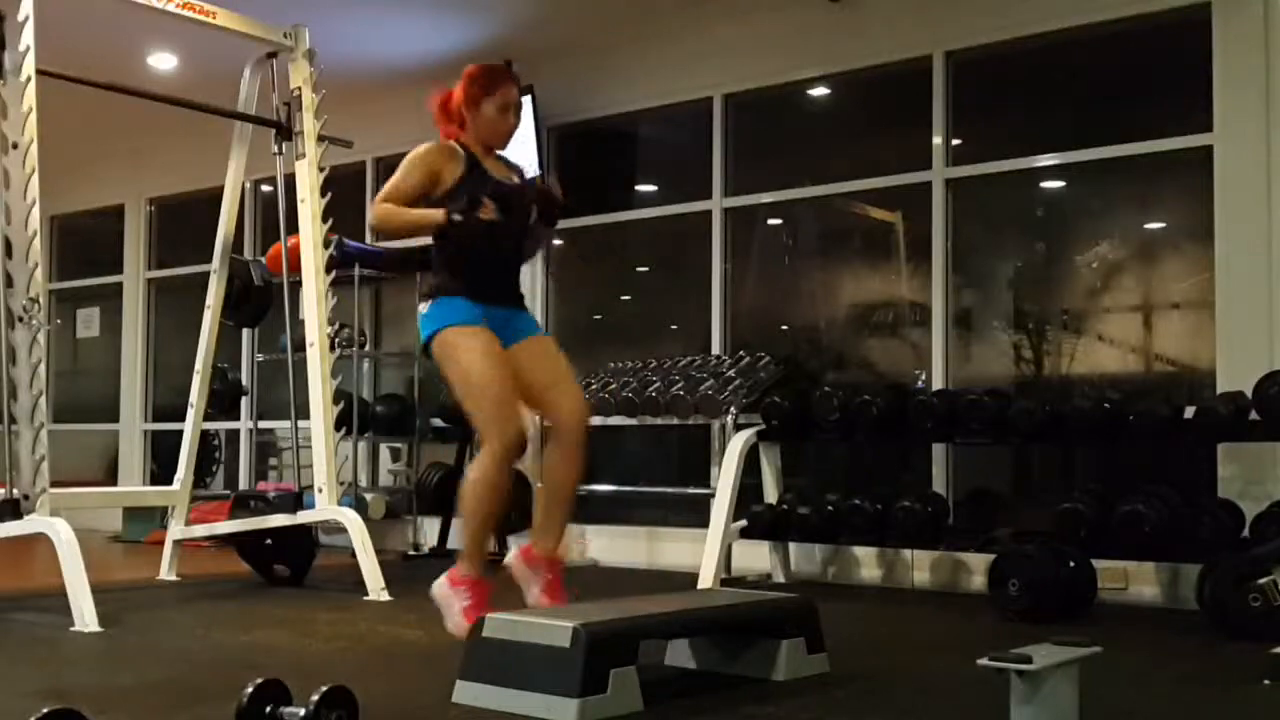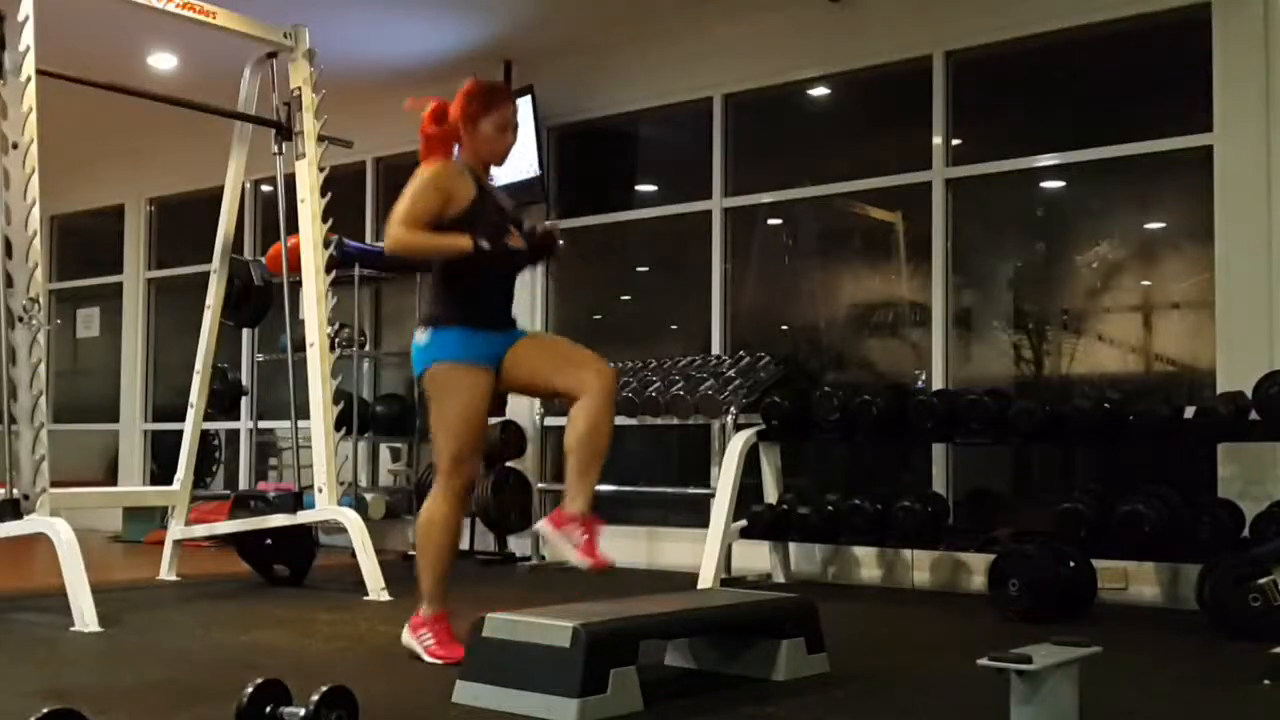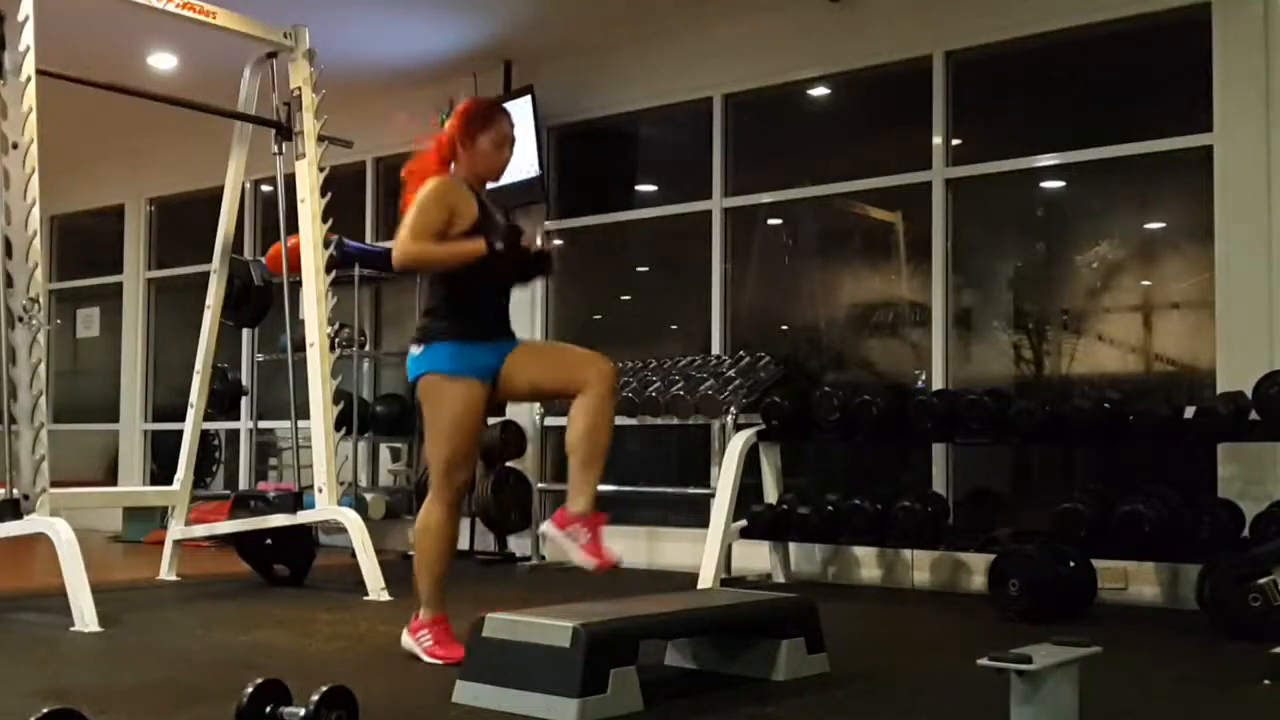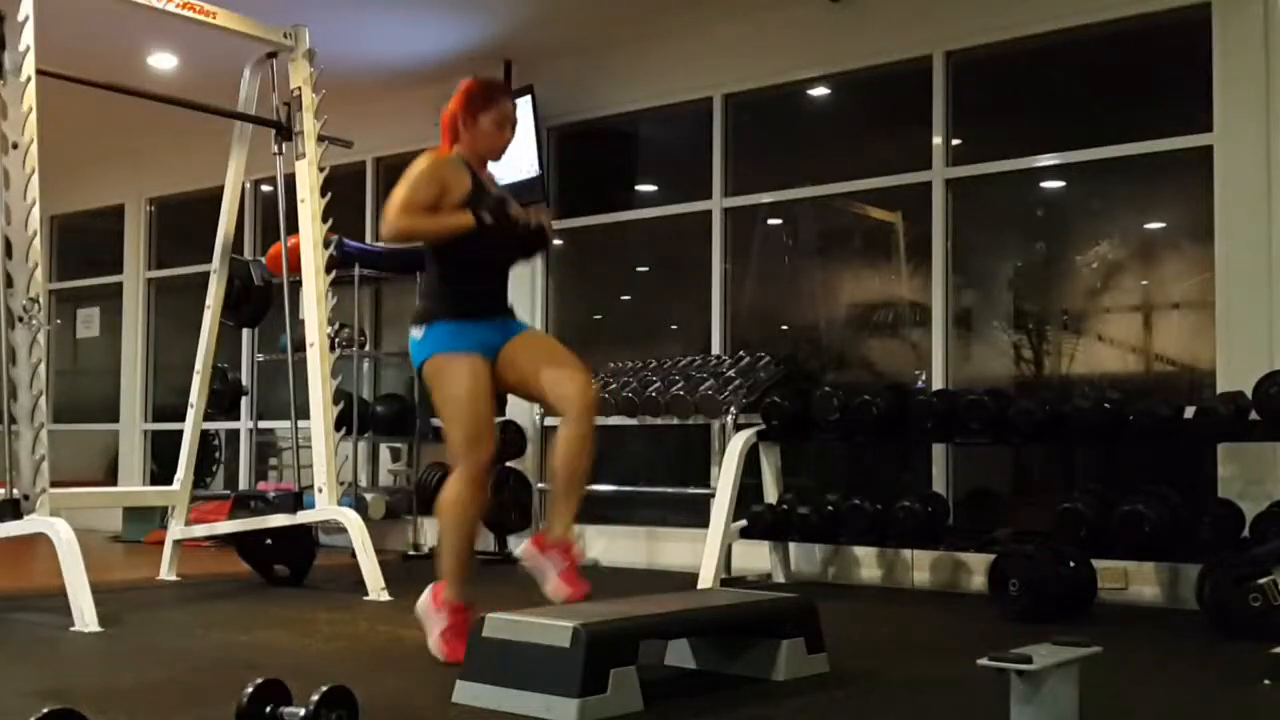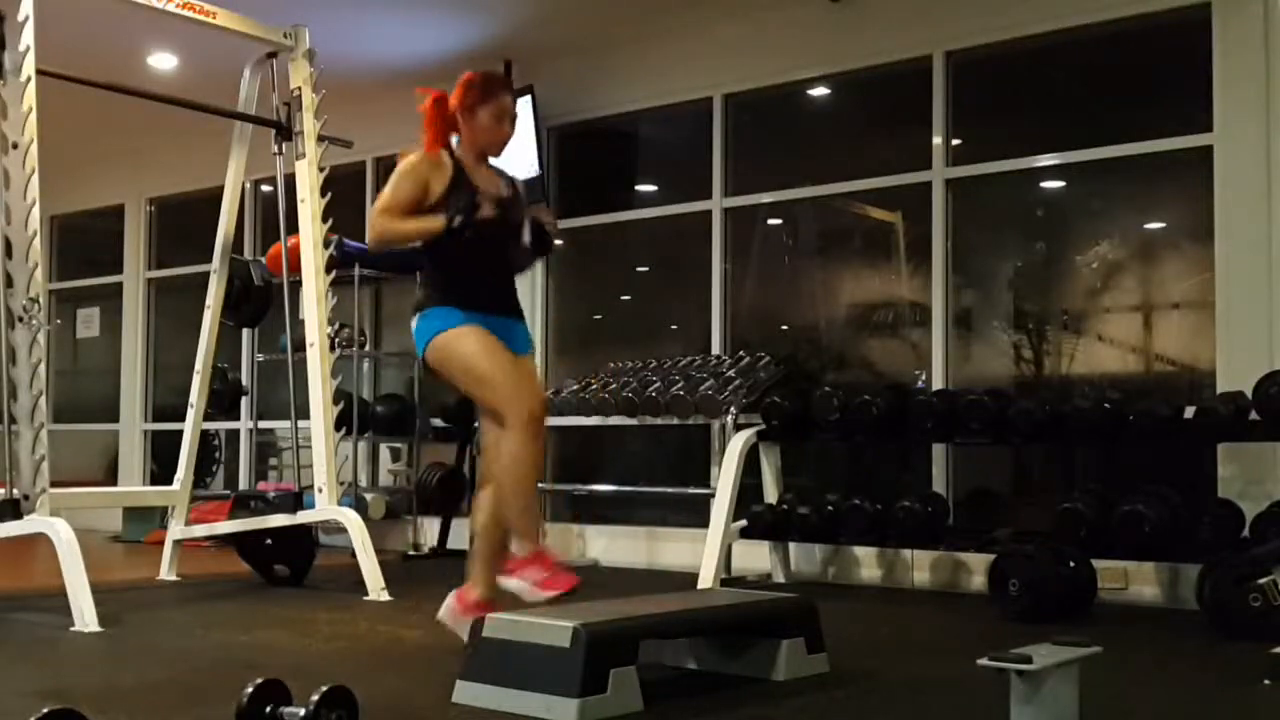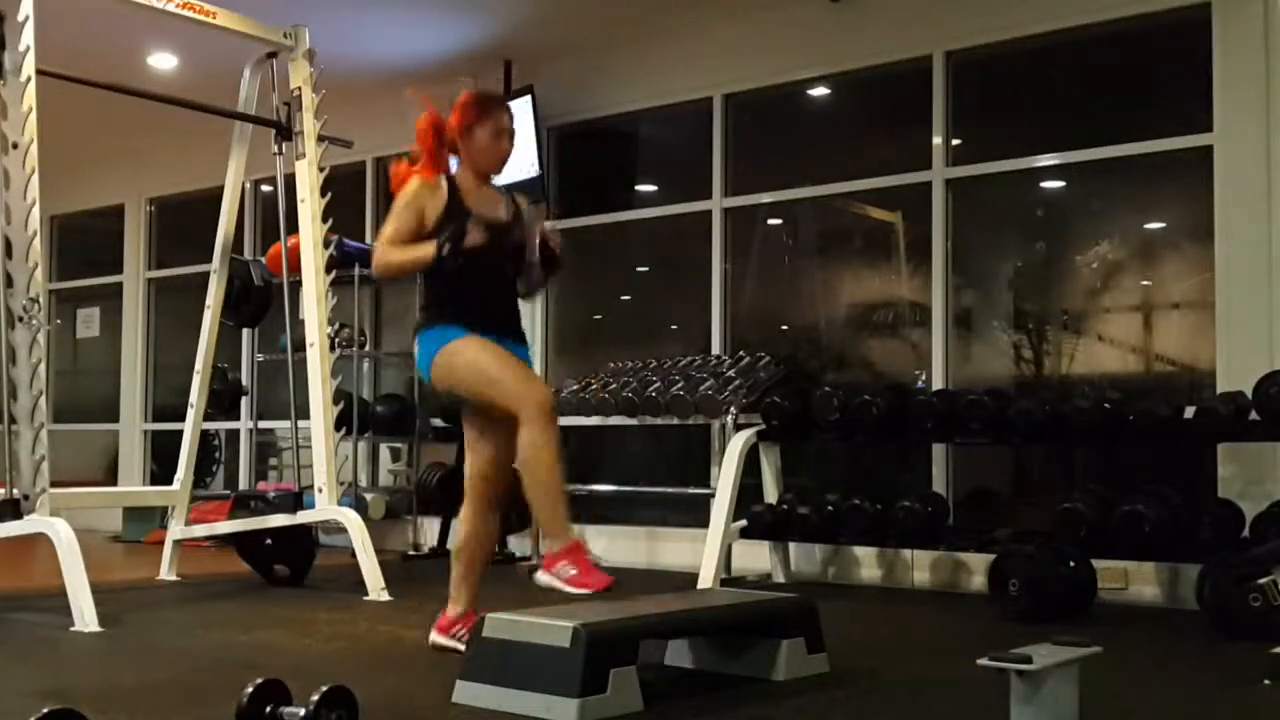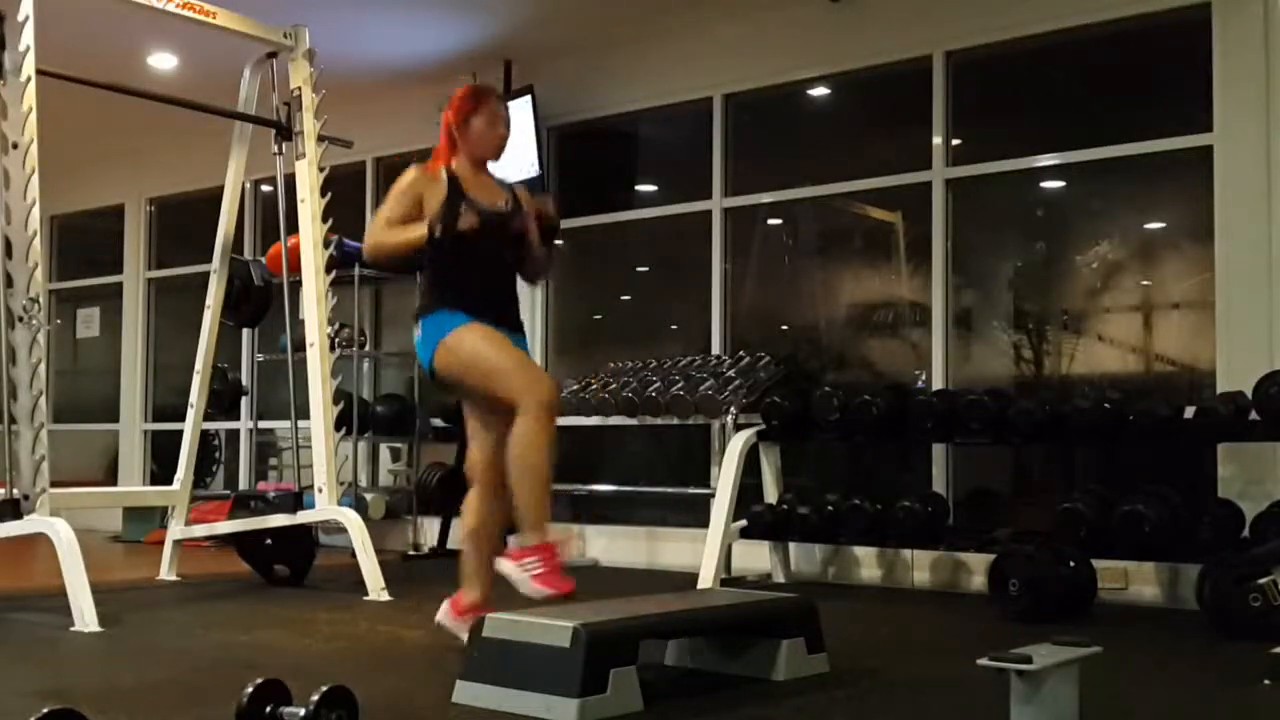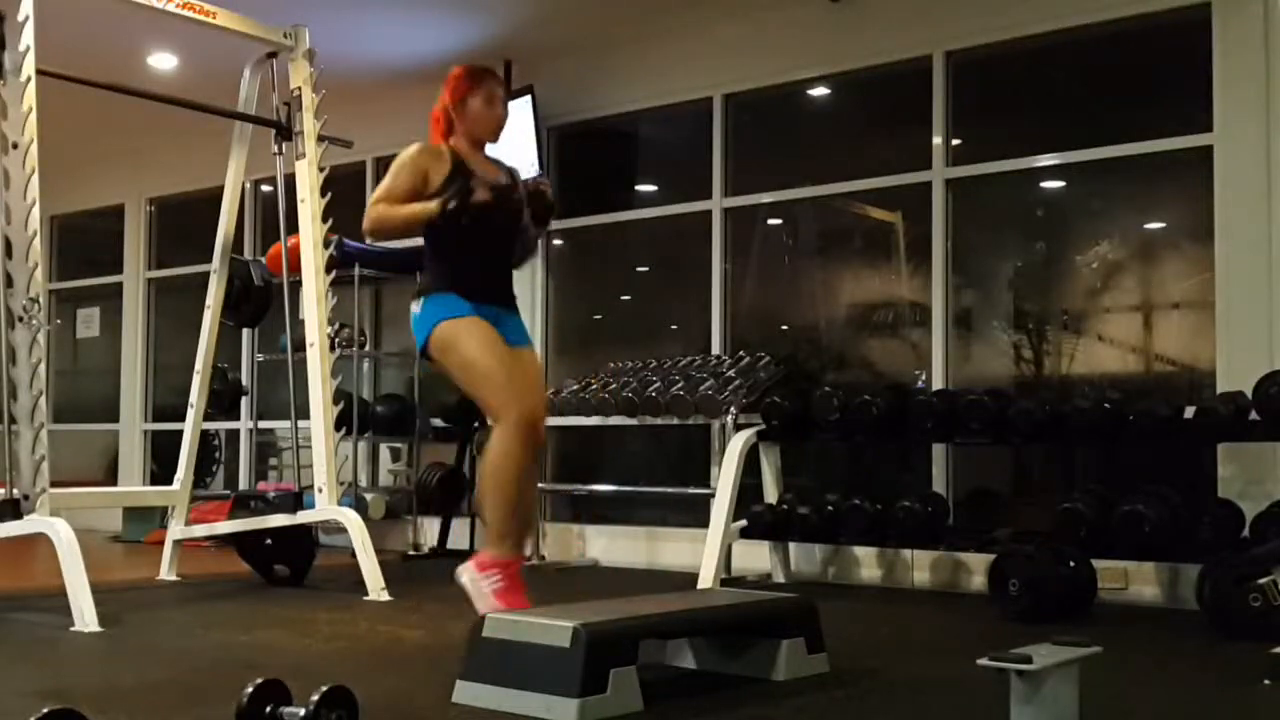
dt=0.1s
person 1, frame 1
left shoulder: (511, 175)
right shoulder: (436, 157)
right elbow: (380, 215)
left wrist: (540, 216)
right wrist: (450, 215)
left hip: (510, 313)
right hip: (456, 310)
left knee: (573, 419)
right knee: (504, 435)
left ankle: (541, 555)
right ankle: (466, 577)
person 1, frame 2
left shoulder: (496, 192)
right shoulder: (443, 176)
right elbow: (397, 238)
left wrist: (533, 249)
right wrist: (477, 244)
left hip: (502, 334)
right hip: (454, 336)
left knee: (598, 378)
right knee: (456, 476)
left ankle: (573, 517)
right ankle: (428, 618)
person 1, frame 3
left shoulder: (489, 206)
right shoulder: (445, 190)
right elbow: (407, 255)
left wrist: (526, 264)
right wrist: (491, 247)
left hip: (499, 345)
right hip: (448, 349)
left knee: (598, 375)
right knee: (449, 486)
left ankle: (577, 518)
right ankle: (426, 621)
person 1, frame 4
left shoulder: (492, 189)
right shoulder: (438, 168)
right elbow: (392, 225)
left wrist: (526, 240)
right wrist: (478, 219)
left hip: (500, 325)
right hip: (449, 328)
left knee: (579, 396)
right knee: (475, 462)
left ankle: (555, 542)
right ankle: (448, 599)
person 1, frame 5
left shoulder: (506, 187)
right shoulder: (426, 166)
right elbow: (377, 230)
left wrist: (536, 239)
right wrist: (456, 222)
left hip: (504, 321)
right hip: (446, 318)
left knee: (508, 454)
right knee: (524, 406)
left ankle: (477, 595)
right ankle: (524, 555)
person 1, frame 6
left shoulder: (516, 208)
right shoulder: (426, 190)
left elbow: (526, 287)
right elbow: (382, 263)
left wrist: (543, 259)
right wrist: (442, 248)
left hip: (507, 340)
right hip: (450, 336)
left knee: (487, 490)
right knee: (537, 402)
left ankle: (457, 617)
right ankle: (560, 552)
person 1, frame 7
left shoulder: (515, 196)
right shoulder: (427, 181)
left elbow: (535, 273)
right elbow: (374, 244)
left wrist: (540, 238)
right wrist: (436, 229)
left hip: (504, 328)
right hip: (448, 323)
left knee: (489, 472)
right knee: (540, 395)
left ankle: (465, 602)
right ankle: (532, 549)
person 1, frame 8
left shoulder: (508, 177)
right shoulder: (427, 157)
right elbow: (374, 221)
left wrist: (534, 215)
right wrist: (444, 206)
left hip: (501, 312)
right hip: (445, 307)
left knee: (529, 432)
right knee: (515, 417)
left ankle: (496, 564)
right ankle: (496, 558)
